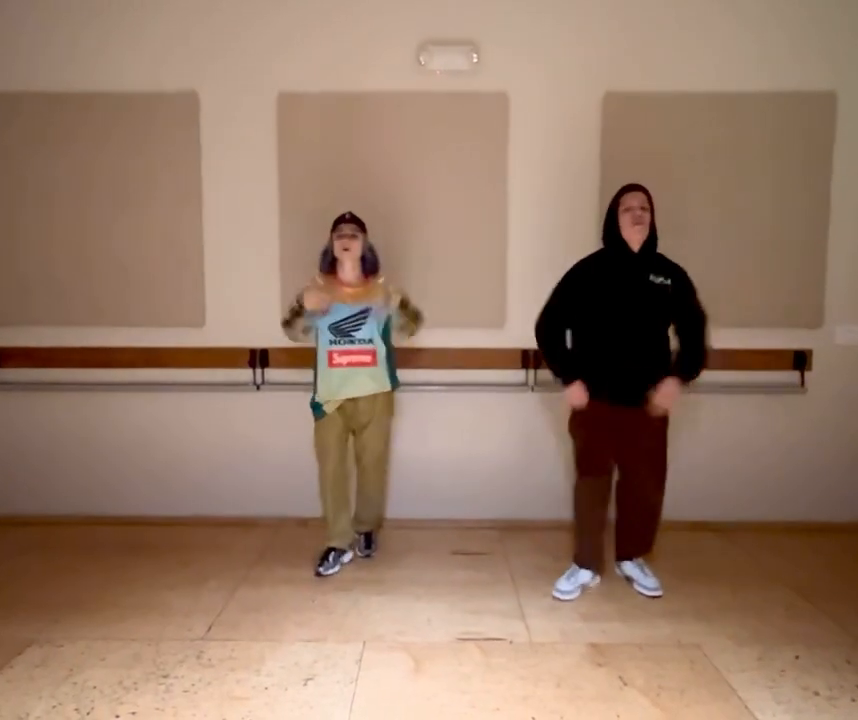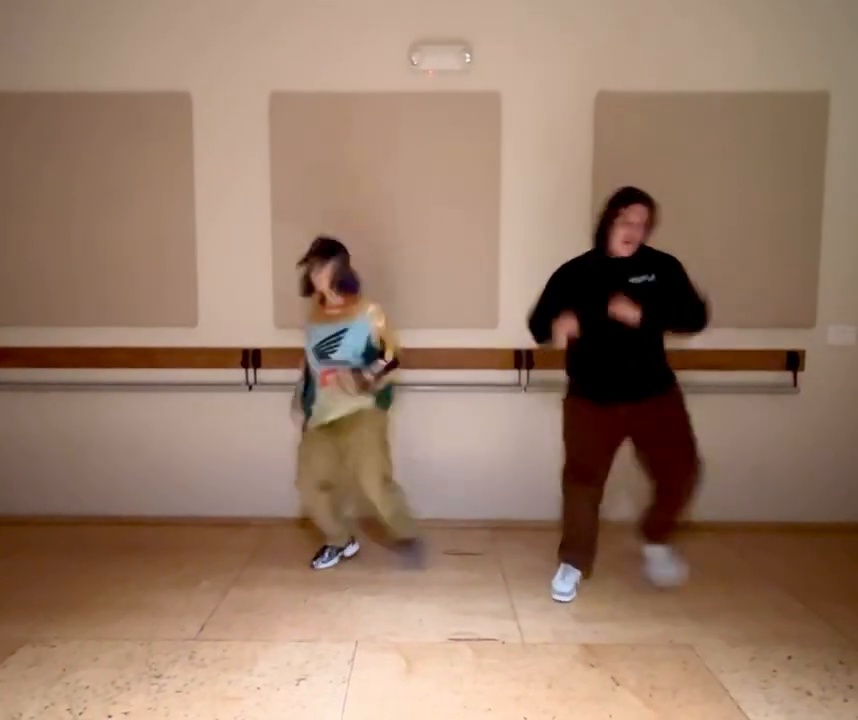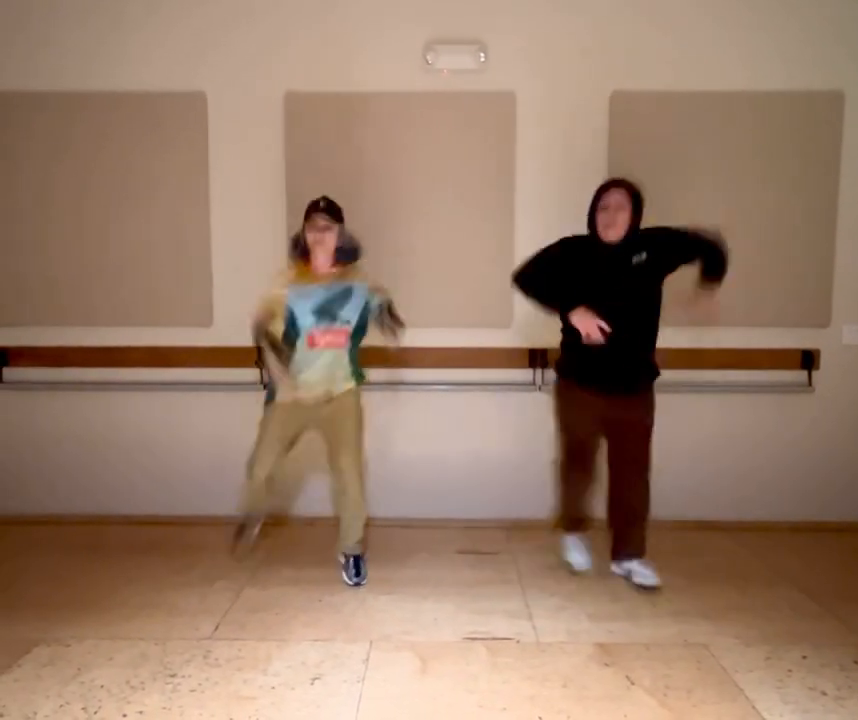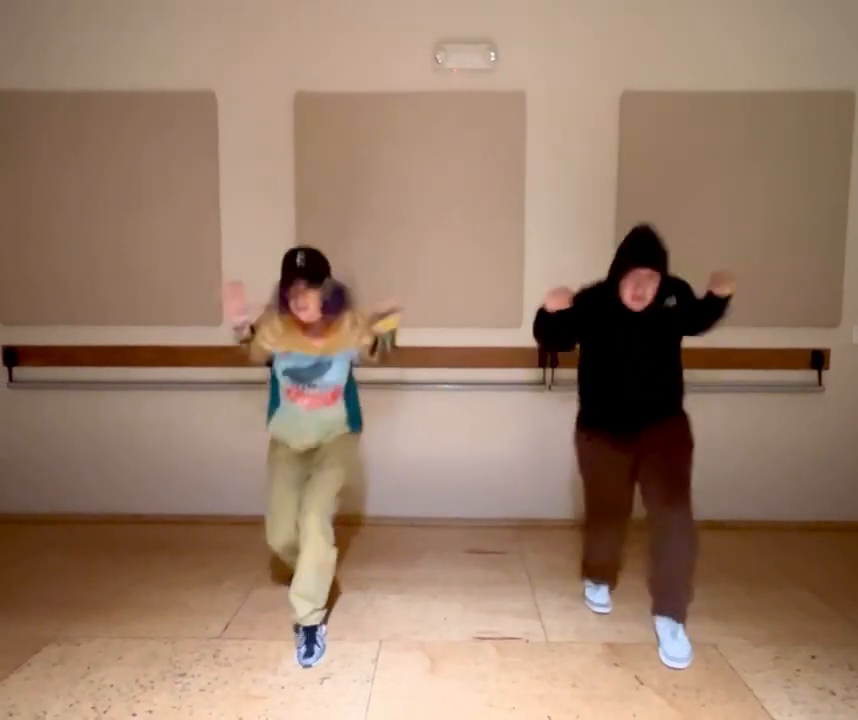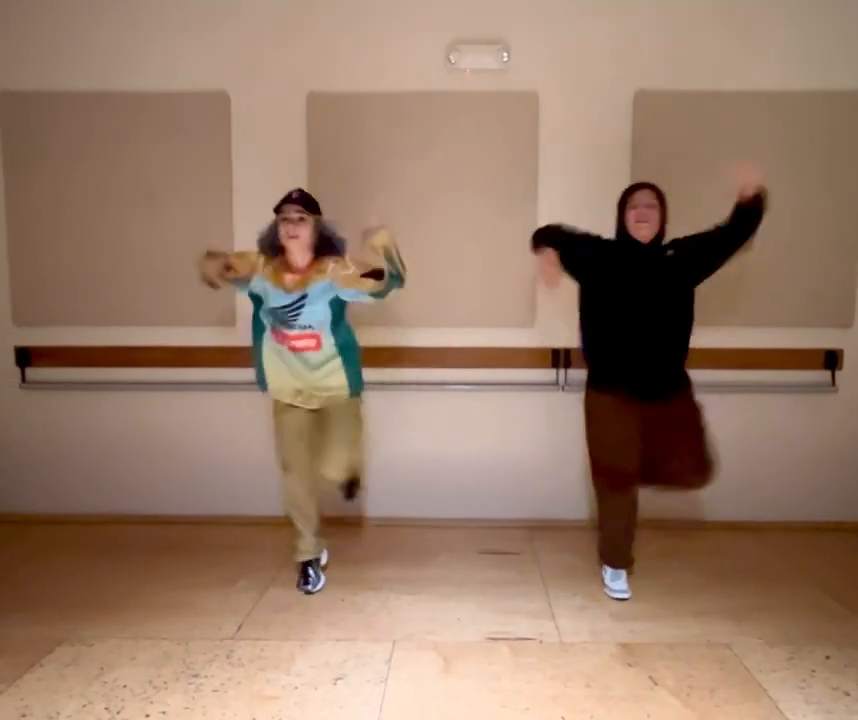
dt=1s
person 1, frame 1
left shoulder: (670, 275)
right shoulder: (588, 272)
left elbow: (693, 330)
right elbow: (547, 326)
left wrist: (678, 378)
right wrist: (569, 379)
left hip: (648, 399)
right hip: (594, 397)
left knee: (645, 479)
right knee: (593, 478)
left ankle: (631, 557)
right ankle: (585, 566)
person 1, frame 2
left shoulder: (662, 268)
right shoulder: (573, 274)
left elbow: (695, 317)
right elbow: (538, 325)
left wrist: (641, 313)
right wrist: (558, 324)
left hip: (654, 395)
right hip: (591, 398)
left knee: (680, 470)
right knee: (582, 479)
left ankle: (656, 540)
right ankle: (573, 563)
person 1, frame 3
left shoulder: (653, 246)
right shoulder: (575, 251)
left elbow: (705, 245)
right elbow: (527, 278)
left wrist: (710, 277)
right wrist: (572, 309)
left hip: (634, 387)
right hip: (579, 384)
left knee: (632, 472)
right knee: (578, 462)
left ankle: (629, 555)
right ankle: (574, 532)
person 1, frame 4
left shoulder: (676, 295)
right shoulder: (590, 305)
left elbow: (696, 323)
right elbow: (552, 341)
left wrist: (718, 298)
right wrist: (551, 313)
left hip: (664, 426)
right hip: (603, 431)
left knee: (672, 511)
right knee: (607, 513)
left ankle: (670, 619)
right ankle: (597, 579)
person 1, frame 5
left shoulder: (685, 255)
right shoulder: (599, 256)
left elbow: (739, 231)
right elbow: (549, 238)
left wrist: (750, 199)
right wrist: (548, 252)
left hip: (670, 393)
right hip: (611, 393)
left knee: (693, 470)
right knee: (616, 479)
left ankle: (635, 475)
right ankle: (615, 565)
person 2, frame 1
left shoulder: (380, 287)
right shoulder: (319, 286)
left elbow: (411, 324)
right elbow: (292, 331)
left wrist: (399, 307)
right wrist: (305, 307)
left hip: (374, 393)
right hip: (330, 395)
left knee: (372, 465)
right knee: (331, 469)
left ankle: (366, 528)
right ankle: (338, 543)
person 2, frame 2
left shoulder: (367, 312)
right shoulder: (313, 315)
left elbow: (391, 361)
left wrist: (363, 380)
right wrist: (301, 400)
left hip: (363, 411)
right hip: (323, 415)
left knee: (374, 482)
right knee: (310, 483)
left ankle: (405, 537)
right ankle: (340, 541)
person 2, frame 3
left shoulder: (357, 281)
right shoulder: (290, 281)
left elbow: (385, 315)
right elbow: (264, 324)
left wrist: (387, 315)
right wrist: (274, 361)
left hip: (341, 394)
right hip: (292, 396)
left knee: (349, 476)
right knee: (261, 465)
left ankle: (352, 552)
right ankle: (253, 515)
person 2, frame 4
left shoulder: (349, 325)
right shoulder: (274, 325)
left elbow: (375, 349)
right elbow: (257, 353)
left wrist: (381, 331)
right wrist: (242, 326)
left hip: (335, 438)
right hip: (288, 440)
left knee: (314, 520)
right knee: (279, 534)
left ankle: (309, 620)
right ankle: (308, 570)
person 2, frame 5
left shoulder: (335, 271)
right shoulder: (260, 269)
left elbow: (391, 282)
right elbow: (211, 270)
left wrist: (385, 249)
right wrist: (216, 269)
left hip: (335, 391)
right hip: (289, 395)
left knee: (336, 466)
right knee: (295, 478)
left ankle: (347, 471)
right ankle: (310, 554)
